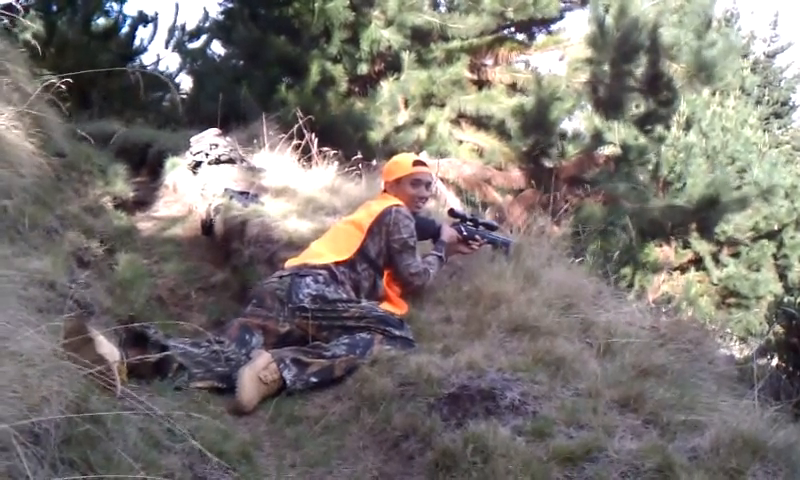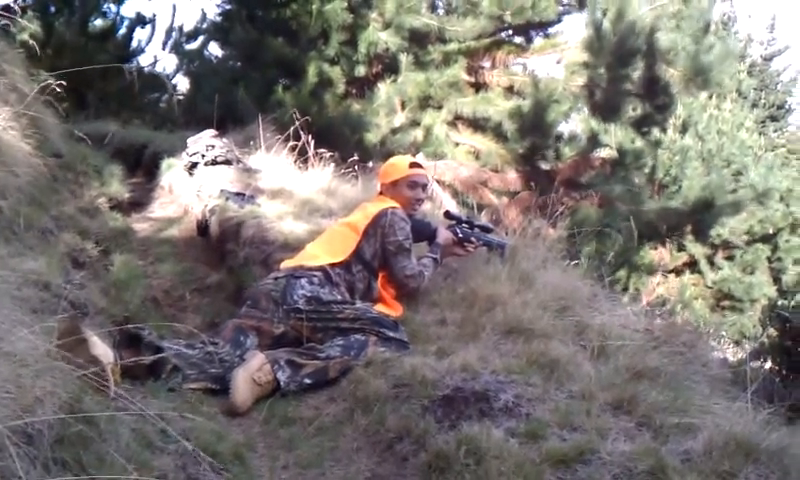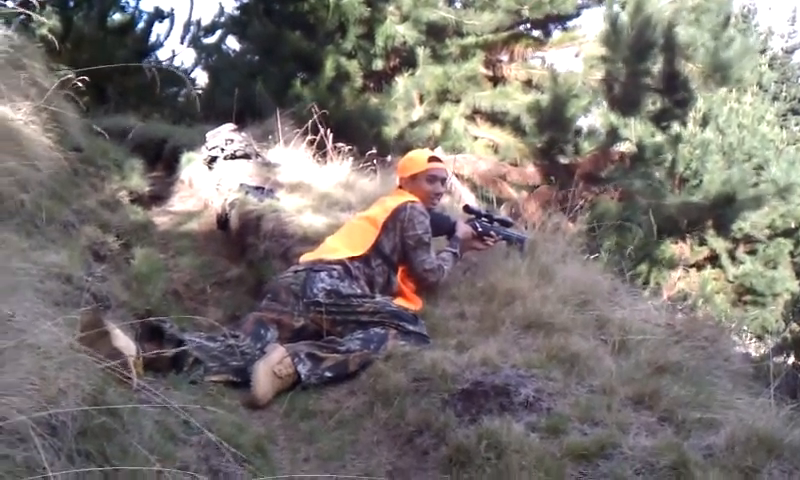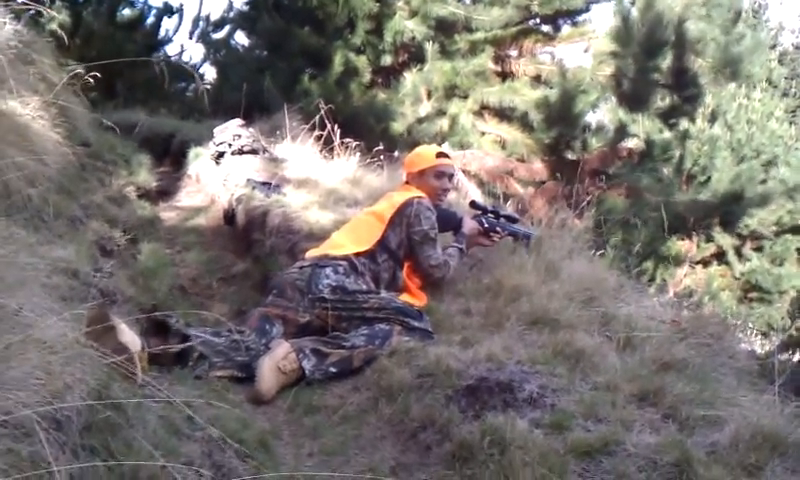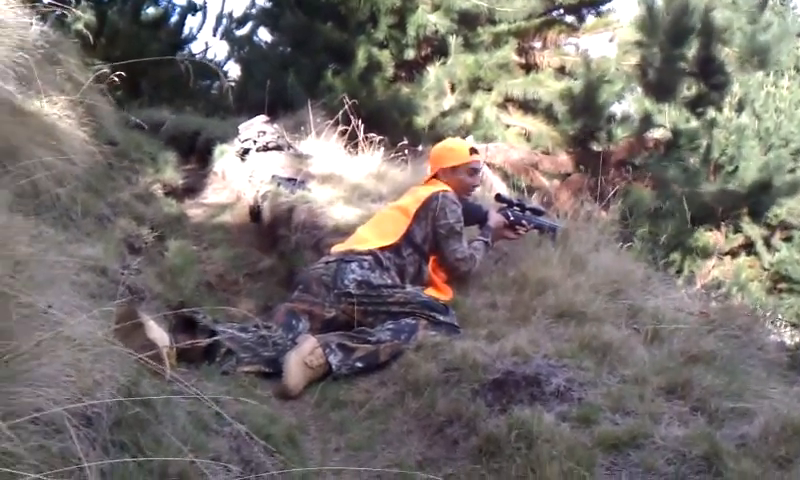
dt=0.4s
person 1, frame 1
left shoulder: (371, 211)
right shoulder: (396, 213)
left elbow: (390, 267)
right elbow: (413, 278)
left wrist: (447, 249)
right wrist: (441, 249)
left hip: (290, 284)
right hip: (320, 290)
left knee: (231, 352)
right knee: (392, 337)
left ankle: (139, 350)
right ankle: (279, 369)
person 1, frame 2
left shoulder: (368, 213)
right shoulder: (391, 215)
left elbow: (385, 270)
right elbow: (408, 281)
left wrist: (442, 251)
right wrist: (436, 251)
left hip: (285, 286)
right hip: (315, 291)
left knee: (225, 353)
right knee: (388, 339)
left ankle: (136, 350)
right ankle: (275, 369)
person 1, frame 3
left shoulder: (387, 207)
right shoulder: (411, 209)
left elbow: (403, 262)
right elbow: (427, 275)
left wrist: (461, 245)
right wrist: (456, 245)
left hip: (304, 279)
right hip: (334, 285)
left knee: (246, 345)
right knee: (407, 333)
left ankle: (158, 343)
right ankle: (295, 363)
person 1, frame 4
left shoulder: (391, 203)
right shoulder: (418, 205)
left elbow: (406, 256)
right elbow: (433, 271)
left wrist: (464, 242)
right wrist: (461, 242)
left hip: (311, 275)
right hip: (339, 281)
left knee: (253, 341)
right knee: (412, 329)
left ankle: (168, 340)
right ankle: (300, 358)
person 1, frame 5
left shoulder: (421, 195)
right shoulder: (443, 198)
left elbow: (435, 251)
right elbow: (459, 264)
left wrist: (490, 234)
right wrist: (488, 234)
left hip: (337, 269)
right hip: (368, 275)
left knee: (280, 335)
right knee: (439, 324)
right ankle: (329, 353)
